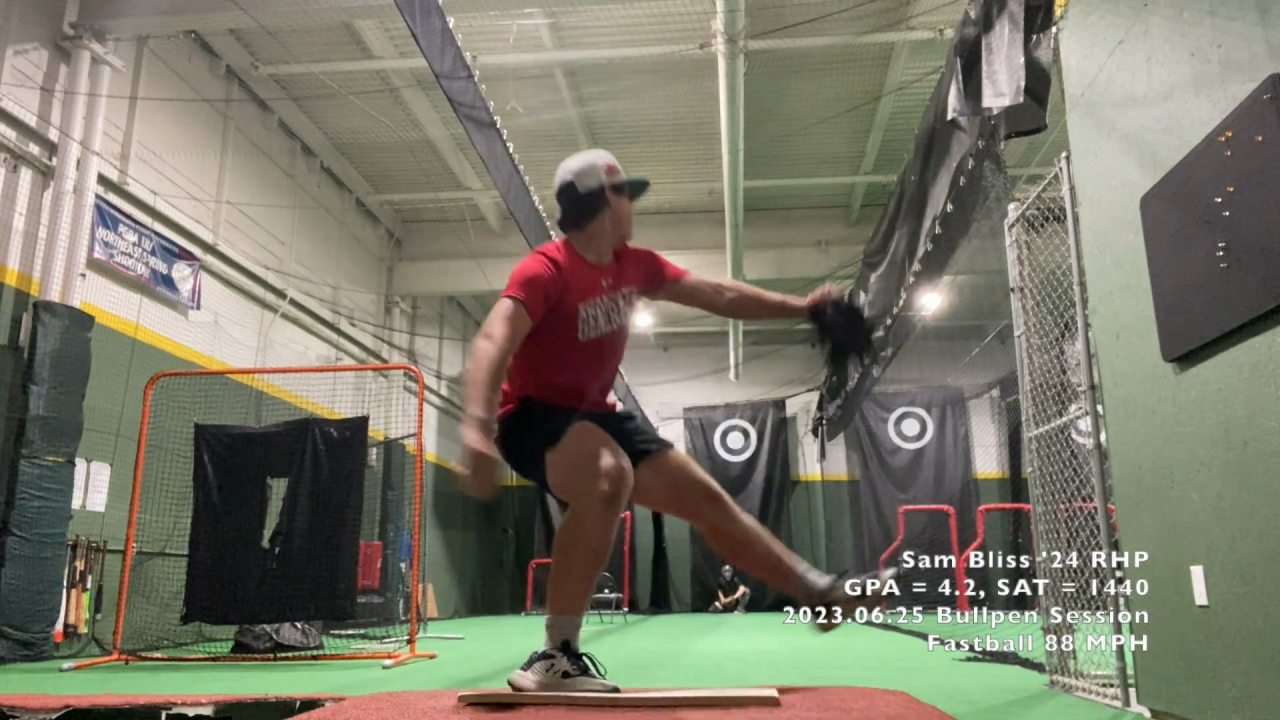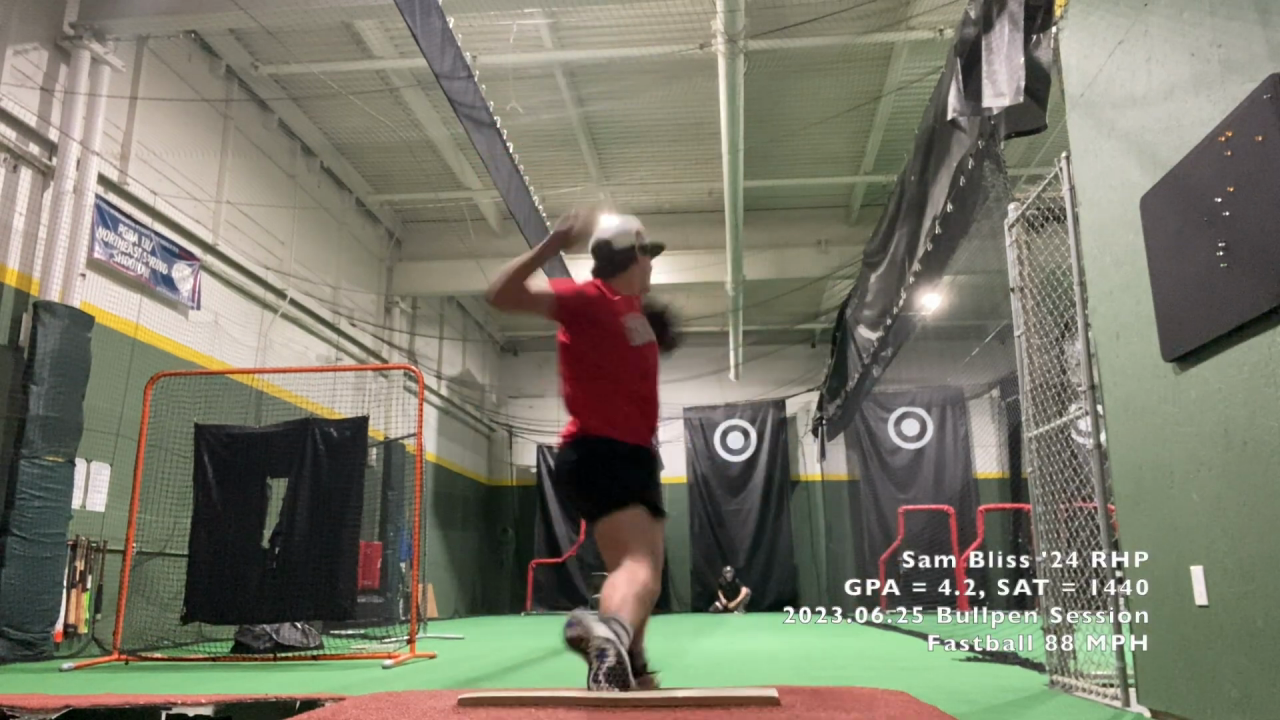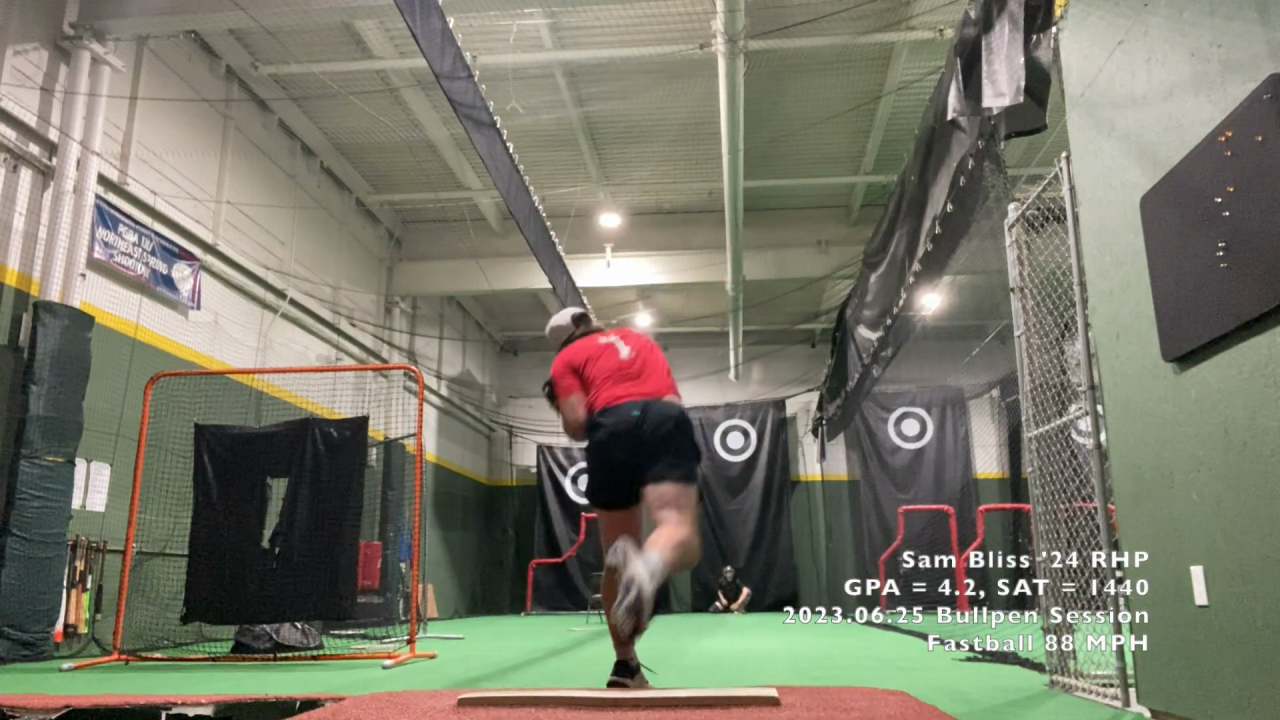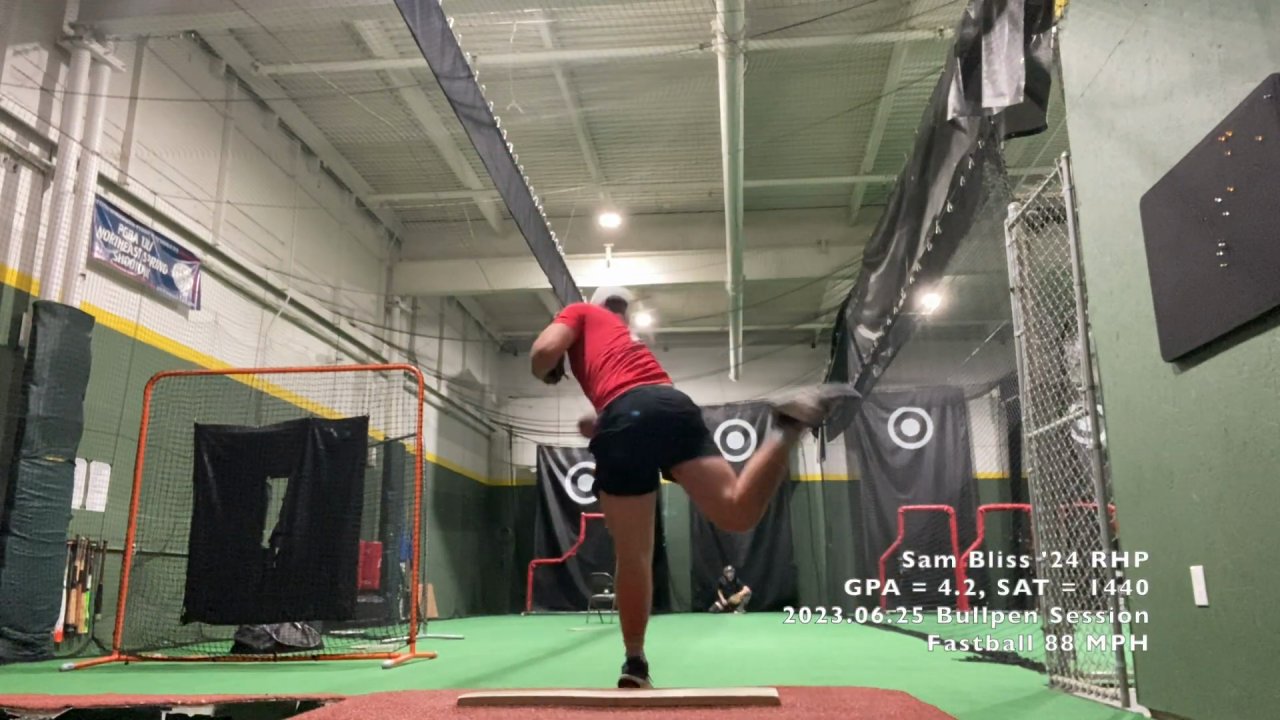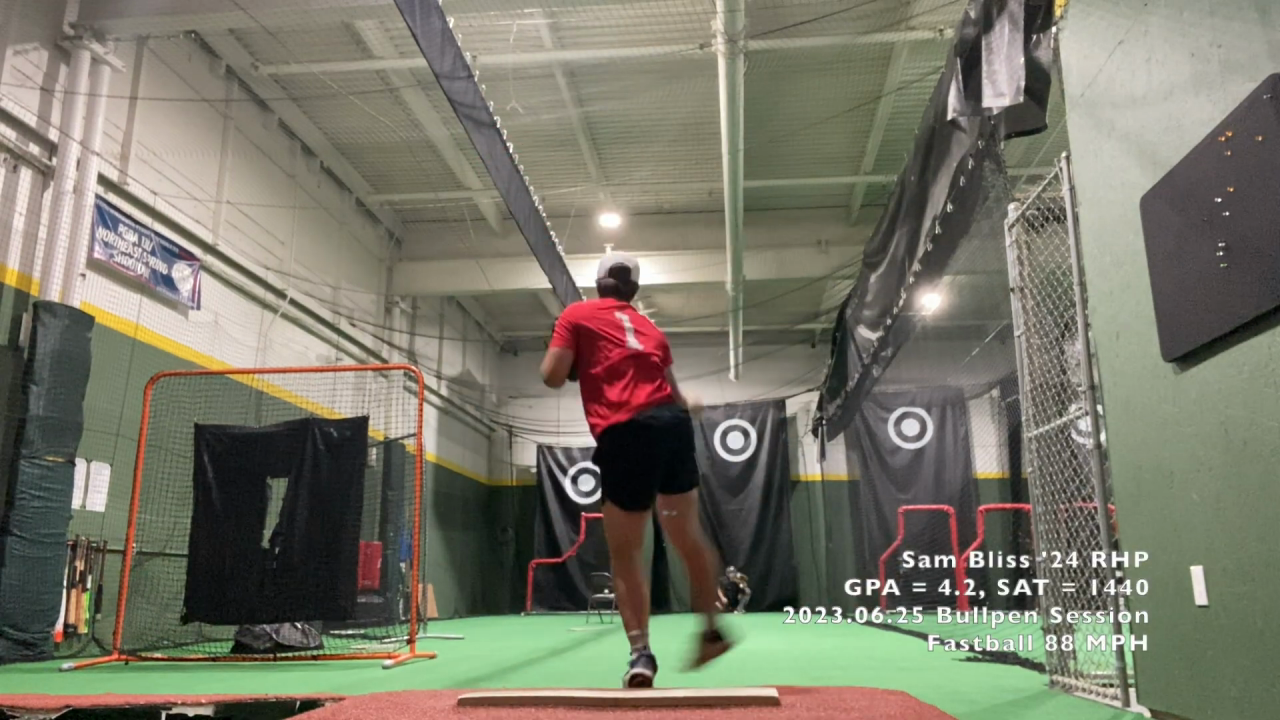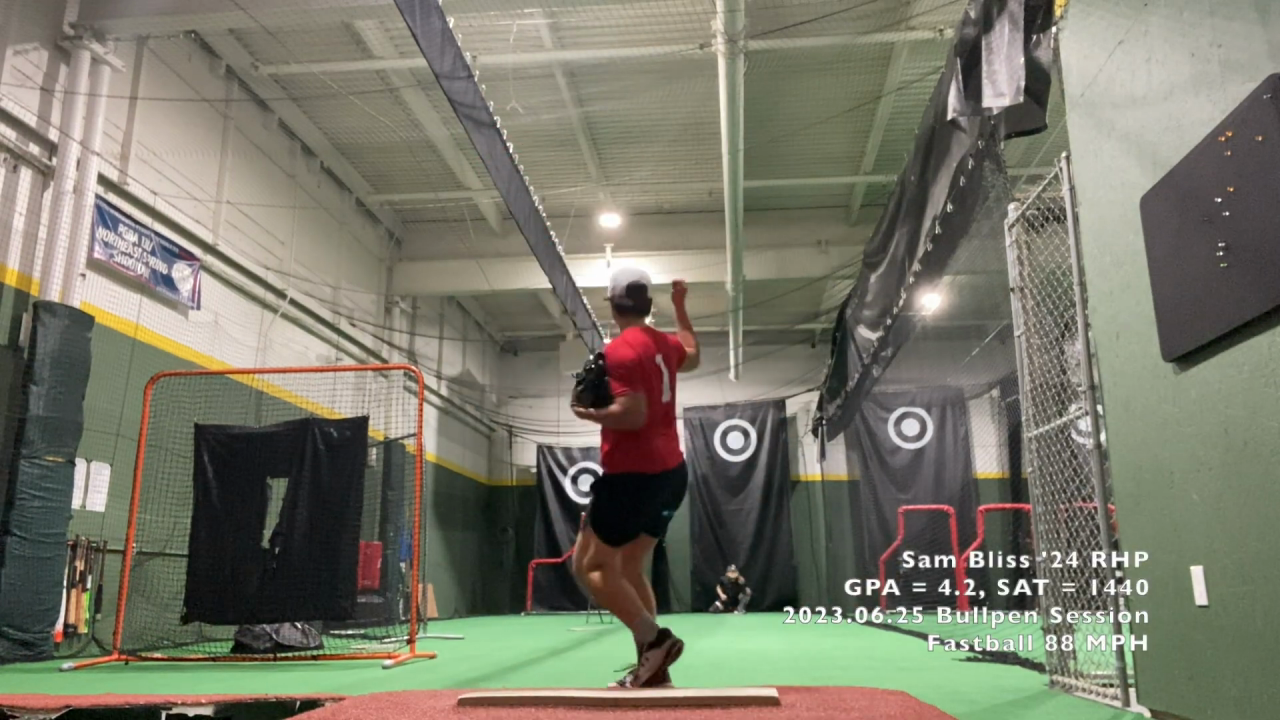
dt=0.2s
person 1, frame 1
left shoulder: (634, 264)
right shoulder: (546, 270)
left elbow: (714, 294)
right elbow: (492, 339)
left wrist: (800, 308)
right wrist: (475, 425)
left hip: (595, 416)
right hip: (536, 419)
left knee: (706, 498)
right knee: (608, 476)
left ankle: (816, 587)
right ankle: (555, 654)
person 1, frame 2
left shoulder: (622, 308)
right shoulder: (591, 299)
right elbow: (501, 297)
right wrist: (546, 248)
left hip: (604, 456)
right hip: (606, 455)
left knee: (638, 552)
right knee: (641, 566)
left ankle: (631, 658)
right ankle: (610, 633)
person 1, frame 3
left shoulder: (566, 357)
right shoulder: (634, 338)
left elbow: (577, 425)
right hip: (663, 418)
left knee: (616, 555)
right knee: (680, 533)
left ankle: (625, 664)
right ankle: (643, 569)
person 1, frame 4
left shoulder: (578, 312)
right shoulder: (626, 334)
left elbow: (544, 350)
left wrist: (545, 372)
right wrist: (603, 430)
left hip: (626, 416)
right hip: (668, 404)
left knee: (632, 556)
right knee: (737, 511)
left ankle: (635, 666)
right ankle: (789, 422)
person 1, frame 5
left shoulder: (577, 315)
right shoulder: (652, 329)
left elbow: (553, 376)
left wrist: (557, 367)
right wrist: (688, 407)
left hip: (625, 436)
right hip: (671, 424)
left knee: (626, 557)
right knee: (688, 538)
left ankle: (640, 657)
right ankle: (711, 629)
person 1, frame 6
left shoulder: (621, 350)
right shoulder: (665, 344)
left elbow: (631, 414)
right elbow: (691, 356)
left wrist: (588, 413)
right wrist: (680, 308)
left hip: (632, 477)
right hip: (671, 474)
left knee: (589, 566)
right knee: (629, 570)
left ankle: (654, 638)
right ankle: (649, 663)
